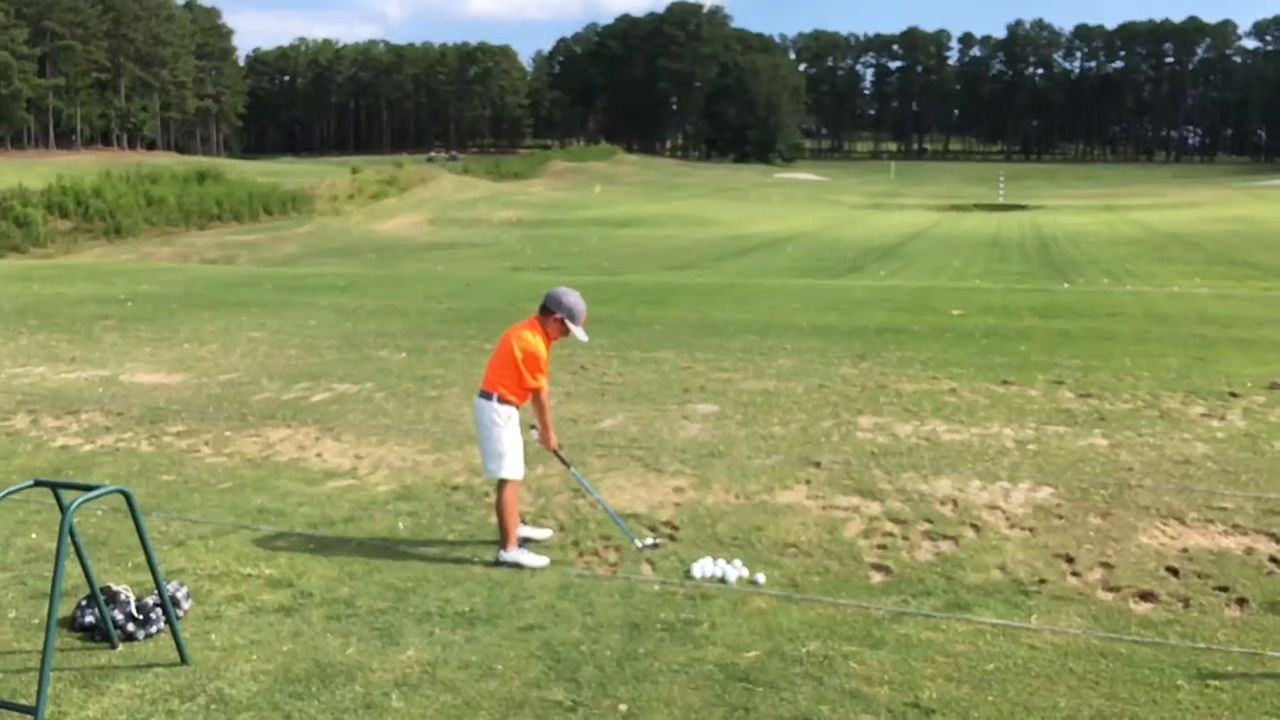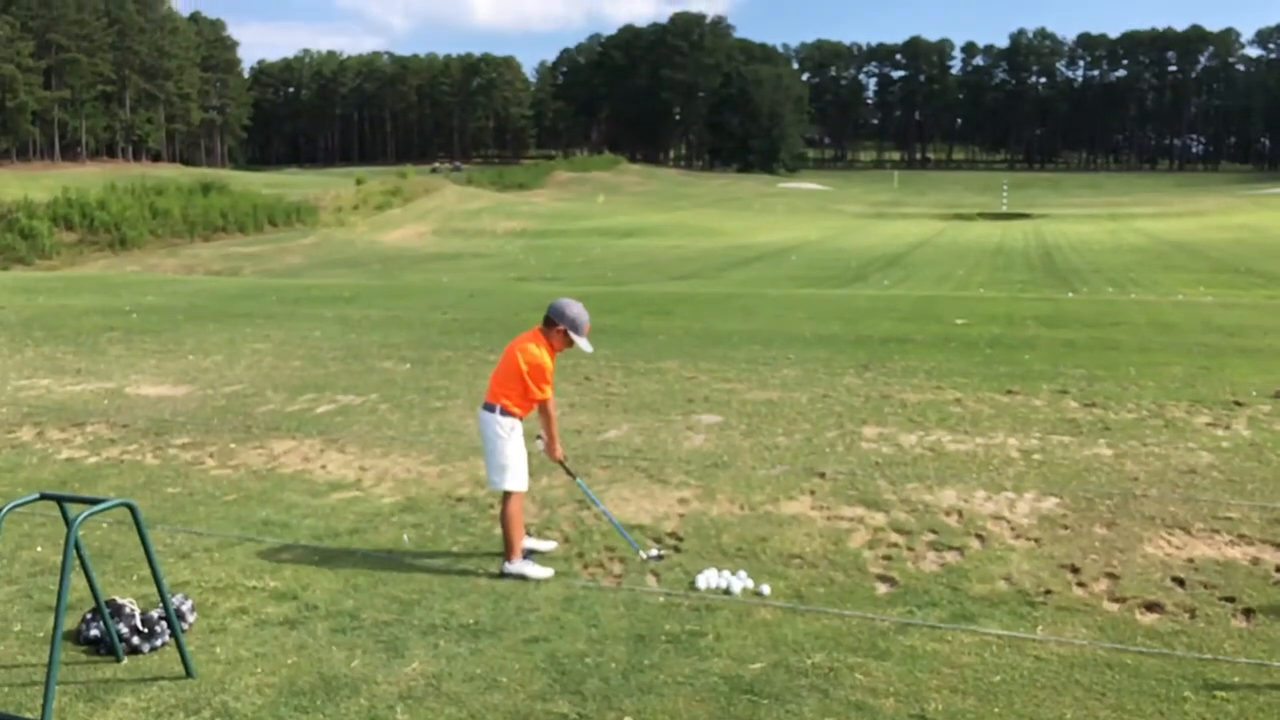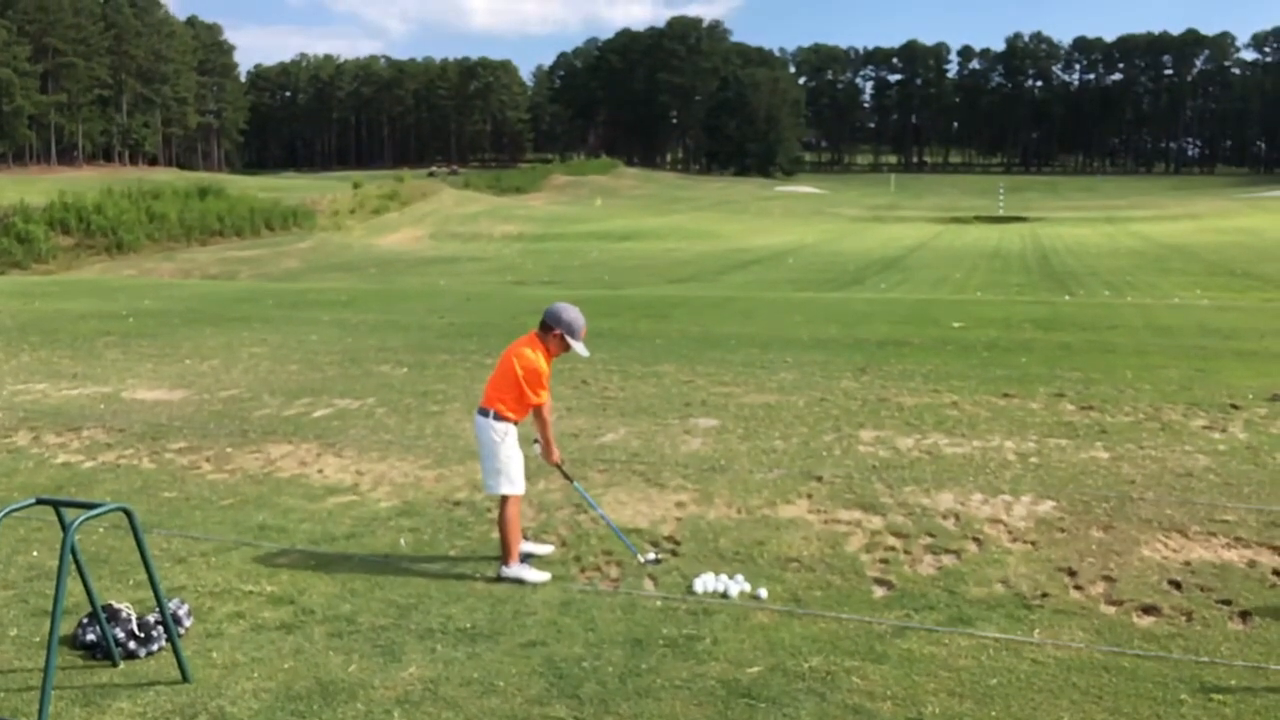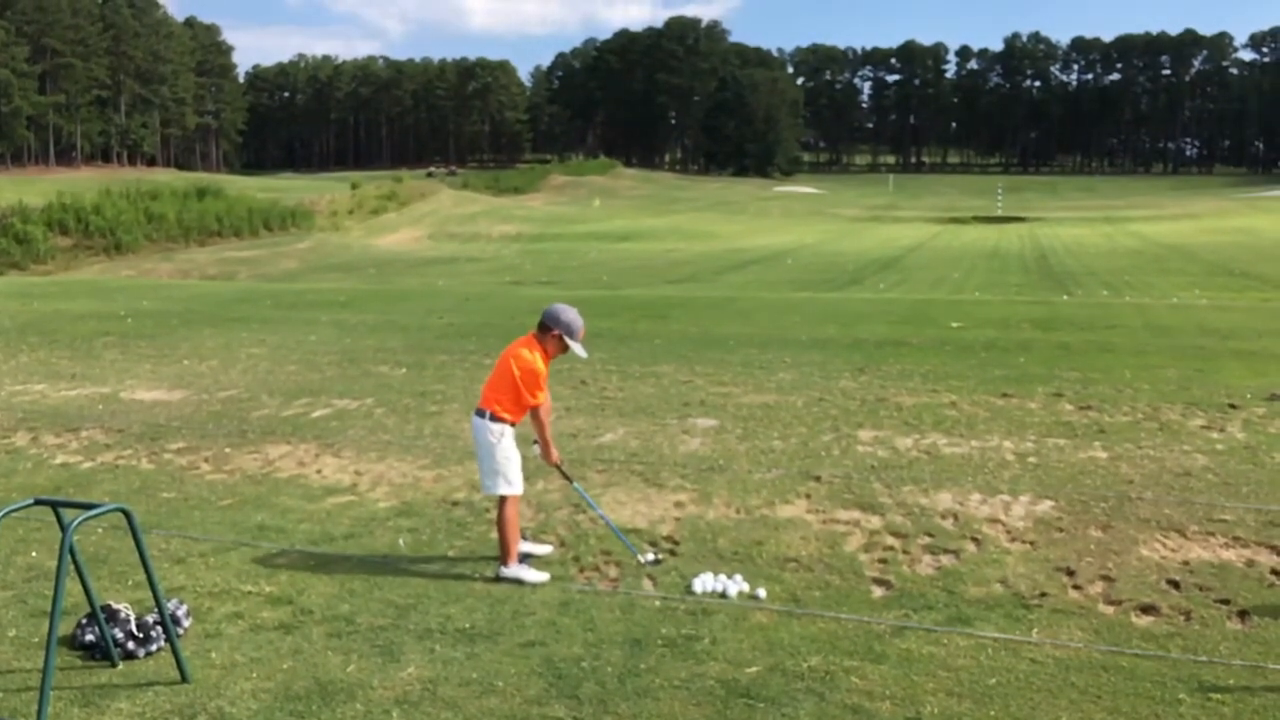
dt=0.5s
person 1, frame 1
left shoulder: (531, 330)
right shoulder: (532, 343)
left elbow: (539, 387)
right elbow: (539, 394)
left wrist: (543, 427)
right wrist: (547, 431)
left hip: (500, 404)
right hip: (499, 407)
left knee: (512, 472)
right knee: (509, 477)
left ankle: (514, 526)
right ankle: (509, 548)
person 1, frame 2
left shoulder: (535, 341)
right shoulder: (537, 355)
left elbow: (544, 399)
right elbow: (545, 406)
left wrist: (548, 437)
right wrist: (553, 442)
left hip: (503, 416)
right hip: (502, 419)
left knee: (517, 484)
right knee: (513, 490)
left ankle: (519, 538)
right ankle: (513, 560)
person 1, frame 3
left shoulder: (533, 347)
right shoulder: (533, 359)
left elbow: (543, 401)
right elbow: (540, 410)
left wrist: (546, 442)
right wrist: (549, 447)
left hip: (499, 421)
right hip: (498, 424)
left knee: (514, 488)
right knee: (511, 493)
left ankle: (516, 542)
right ankle: (511, 564)
person 1, frame 4
left shoulder: (533, 348)
right shoulder: (530, 360)
left elbow: (544, 399)
right elbow: (537, 411)
left wrist: (546, 442)
right wrist: (548, 447)
left hip: (498, 422)
right hip: (495, 425)
left knee: (513, 488)
right knee: (509, 493)
left ankle: (515, 542)
right ankle: (510, 564)
